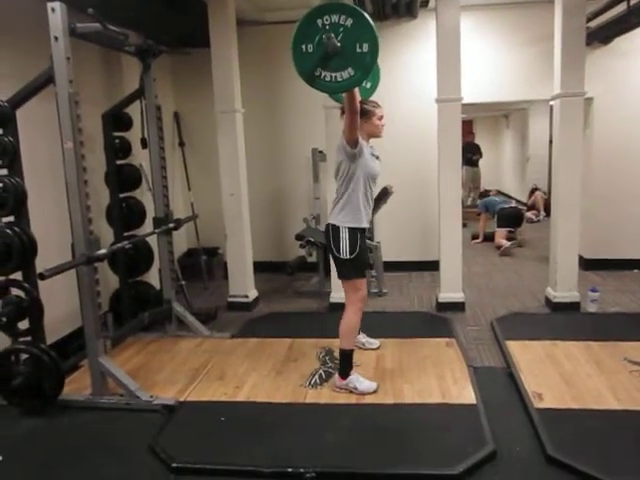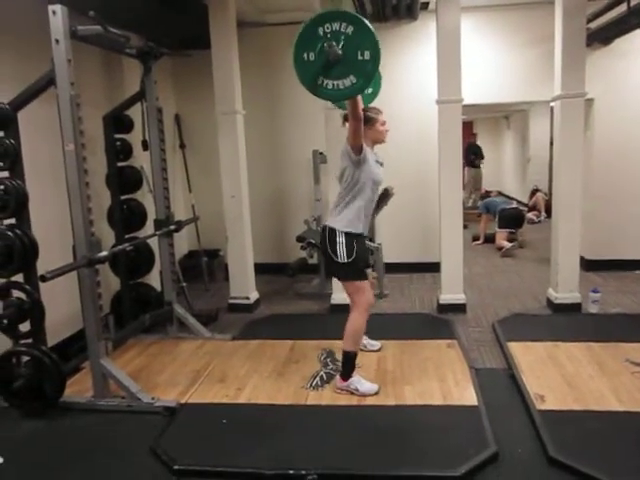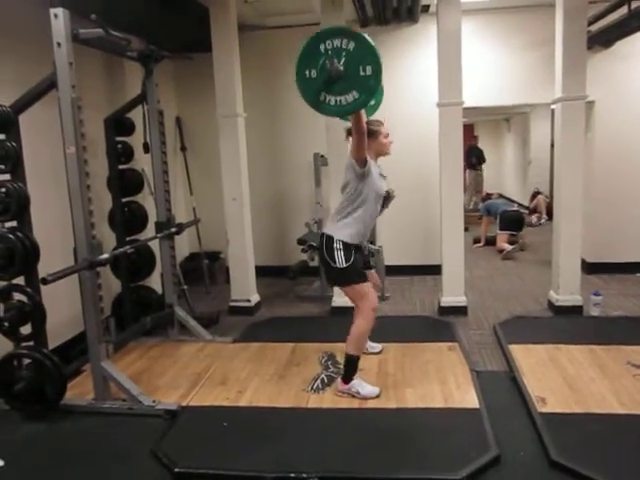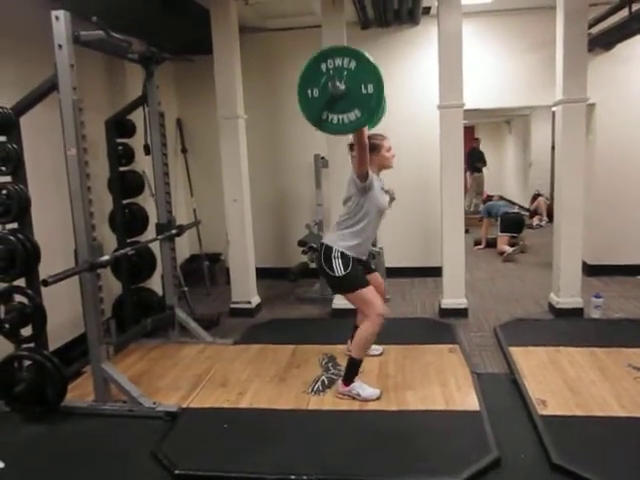
dt=0.1s
person 1, frame 1
left shoulder: (365, 147)
right shoulder: (352, 145)
left elbow: (356, 109)
right elbow: (352, 111)
left wrist: (355, 84)
left hip: (355, 227)
right hip: (344, 230)
left knee: (358, 293)
right knee: (356, 299)
left ankle: (354, 335)
right ankle: (344, 376)
person 1, frame 2
left shoulder: (369, 154)
right shoulder: (357, 152)
left elbow: (356, 116)
right elbow: (355, 117)
left hip: (353, 234)
right hip: (340, 236)
left knee: (365, 290)
right knee: (363, 302)
left ankle: (356, 337)
right ankle: (346, 378)
person 1, frame 3
left shoulder: (372, 166)
right shoulder: (360, 165)
right elbow: (358, 131)
right wrist: (356, 108)
left hip: (352, 242)
right hip: (339, 244)
left knee: (373, 286)
right knee: (368, 306)
left ankle: (358, 340)
right ankle: (347, 381)
person 1, frame 4
left shoulder: (375, 180)
right shoulder: (364, 178)
left elbow: (365, 144)
right elbow: (361, 146)
left hip: (352, 253)
right hip: (336, 255)
left knee: (379, 291)
right knee: (376, 312)
left ankle: (357, 342)
right ankle: (348, 383)
